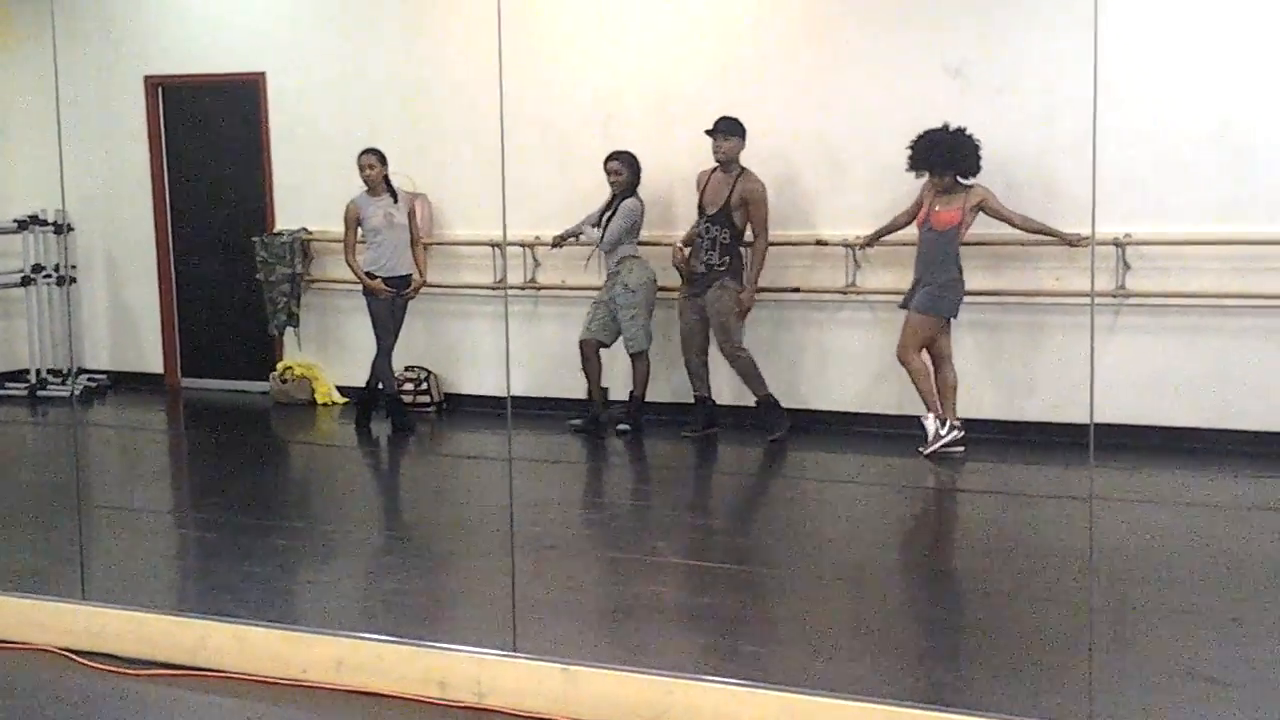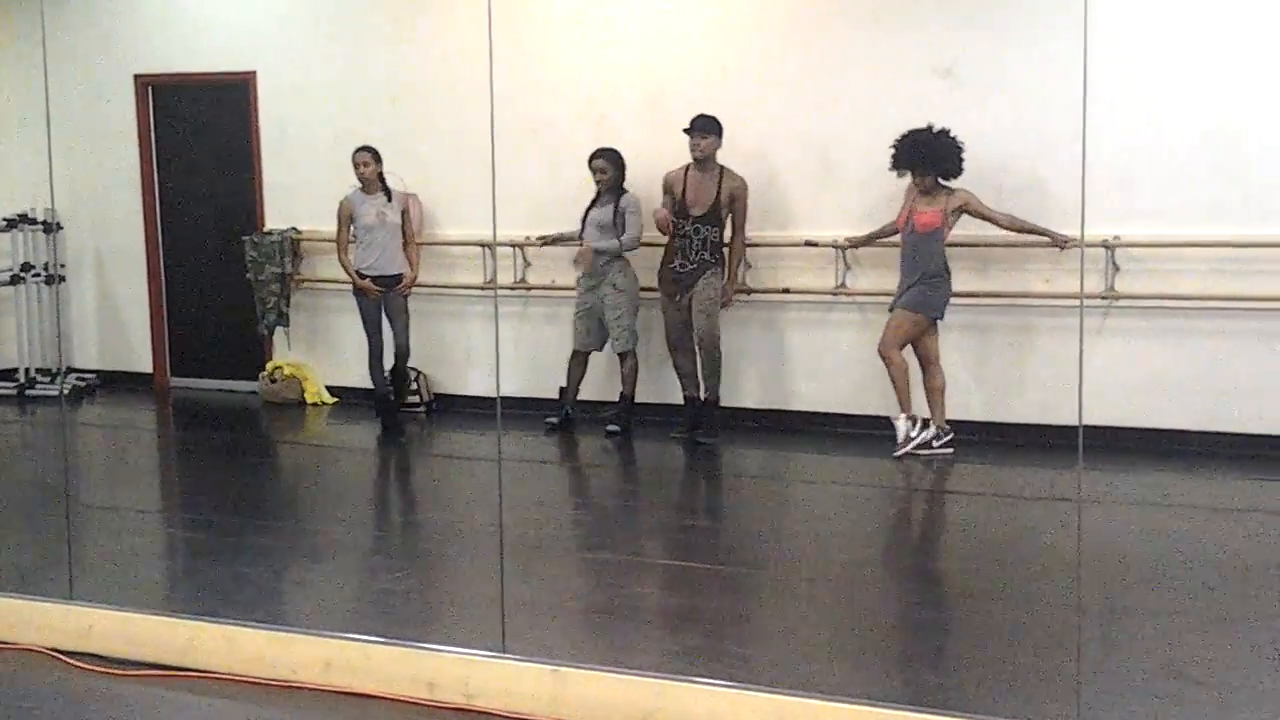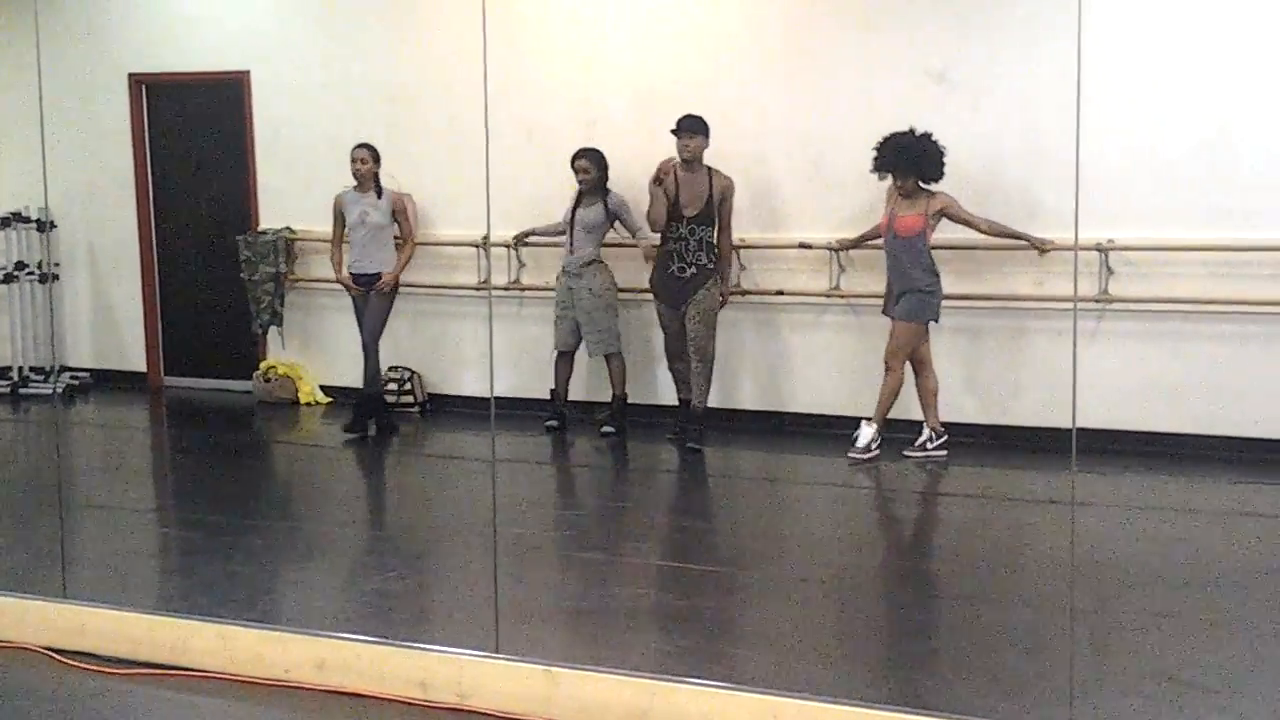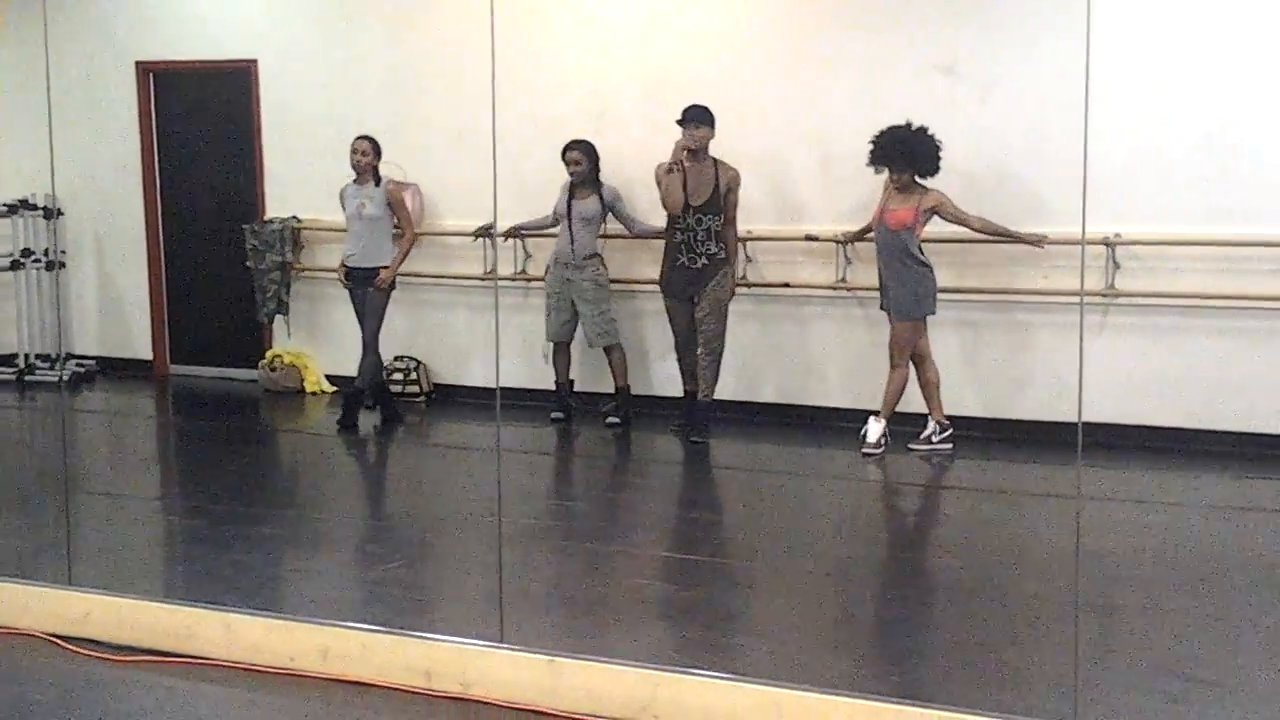
dt=0.3s
person 1, frame 1
left shoulder: (751, 187)
right shoulder: (703, 179)
left elbow: (761, 240)
left wrist: (750, 288)
right wrist: (682, 243)
left hip: (725, 275)
right hip: (693, 273)
left knee: (730, 345)
right knee: (691, 345)
left ankle: (771, 409)
right ankle: (705, 411)
person 1, frame 2
left shoulder: (734, 184)
right shoulder: (673, 179)
left elbow: (738, 234)
right elbow: (666, 219)
left wrist: (732, 280)
right wrist: (660, 218)
left hip: (708, 270)
right hip: (672, 271)
left knee: (706, 337)
right knee: (678, 343)
left ankle: (712, 407)
right ankle: (693, 409)
person 1, frame 3
left shoulder: (722, 184)
right shoulder: (662, 179)
left elbow: (724, 234)
right elbow: (656, 225)
left wrist: (725, 279)
right wrist: (660, 183)
left hip: (703, 278)
right hip: (667, 276)
left knee: (701, 348)
right knee: (675, 348)
left ankle: (696, 421)
right ankle: (685, 411)
person 1, frame 4
left shoulder: (728, 175)
right shoulder: (667, 169)
left elbow: (729, 226)
right elbow: (674, 207)
left wrist: (732, 272)
right wrist: (676, 162)
left hip: (713, 269)
right hip: (676, 268)
left knee: (710, 342)
right knee: (684, 342)
left ankle: (702, 413)
right ankle: (690, 402)
person 2, frame 1
left shoulder: (975, 196)
right shoulder: (929, 190)
left elbow: (1014, 219)
right elbow: (908, 215)
left wrist: (1061, 235)
right wrist: (875, 236)
left hip: (942, 285)
right hip: (925, 283)
left knee: (907, 351)
right knee: (940, 357)
left ankle: (938, 421)
right ankle: (950, 428)
person 2, frame 2
left shoulder: (956, 199)
right shoulder: (912, 193)
left elbow: (1000, 219)
right elbow: (899, 225)
left wrist: (1049, 234)
right wrist: (864, 240)
left hip: (930, 286)
right hip: (911, 285)
left knee: (888, 348)
right knee: (929, 360)
left ankle: (909, 421)
right ankle: (939, 432)
person 2, frame 3
left shoulder: (937, 202)
right shoulder: (893, 195)
left elbow: (980, 224)
left wrist: (1028, 238)
right wrist: (855, 241)
left hip: (919, 291)
right hip: (898, 291)
left knee: (893, 361)
right knee: (920, 362)
left ankle: (871, 431)
right ankle: (934, 434)
person 2, frame 4
left shoulder: (930, 198)
right shoulder: (889, 188)
left elbow: (972, 222)
left wrist: (1020, 236)
right wrist: (857, 234)
left hip: (913, 285)
right hip: (892, 285)
left knee: (899, 360)
right knee: (920, 356)
left ankle: (878, 425)
right ankle: (939, 427)
person 3, frame 1
left shoulder: (405, 201)
right shoulder: (356, 207)
left elbow: (416, 243)
right elbow: (349, 253)
left wrist: (421, 275)
right wrist: (367, 281)
left hip: (403, 281)
right hip: (377, 282)
left knee: (387, 346)
right knee: (385, 345)
left ankle: (368, 401)
right ankle: (396, 410)
person 3, frame 2
left shoulder: (399, 200)
right shoulder: (349, 204)
left elbow: (410, 242)
right elbow: (342, 250)
left wrist: (413, 272)
right wrist: (357, 280)
left hip: (395, 280)
right hip: (367, 281)
left knee: (402, 344)
right knee: (376, 344)
left ankle: (397, 381)
right ankle: (386, 410)
person 3, frame 3
left shoulder: (391, 200)
right shoulder: (342, 200)
left elbow: (408, 241)
right elbow: (336, 244)
left wrist: (395, 274)
right wrist: (339, 273)
left hip: (382, 280)
right hip: (356, 280)
left knee: (370, 341)
right knee: (367, 345)
left ankle: (363, 411)
right ankle: (380, 413)
person 3, frame 4
left shoulder: (388, 191)
right shoulder: (345, 193)
left elbow: (409, 234)
left wrist: (392, 269)
right wrist: (342, 265)
left hip: (379, 274)
right hip: (354, 274)
left knee: (369, 340)
right knee: (369, 340)
left ankle: (353, 403)
right ankle: (386, 404)
person 4, frame 1
left shoulder: (632, 204)
right shoulder: (615, 200)
left elbow: (604, 241)
right elbow: (595, 218)
left wrist: (584, 231)
right wrist: (566, 233)
left hip: (633, 277)
right hip: (614, 279)
left knee: (637, 347)
right knee: (588, 342)
left ankle: (635, 410)
right ankle: (596, 410)
person 4, frame 2
left shoulder: (628, 200)
right shoulder: (598, 199)
left elbow: (632, 240)
left wrist: (594, 247)
right wrist: (558, 237)
left hip: (616, 277)
right hip: (590, 278)
left knee: (624, 345)
right knee: (580, 347)
left ankle: (625, 410)
right ankle: (567, 407)
person 4, frame 3
left shoulder: (612, 201)
right shoulder: (577, 197)
left elbow: (636, 231)
right wrist: (530, 231)
left hip: (593, 277)
right hip: (566, 277)
left knee: (609, 345)
right knee: (565, 345)
left ankle: (618, 408)
right ankle: (559, 406)
person 4, frame 4
left shoulder: (607, 193)
right shoulder: (567, 189)
left elbow: (633, 226)
left wrist: (663, 230)
right wrist: (521, 226)
left hip: (589, 270)
right hip: (558, 269)
left knee: (607, 336)
right knee: (560, 336)
left ankle: (622, 399)
right ankle: (563, 397)
